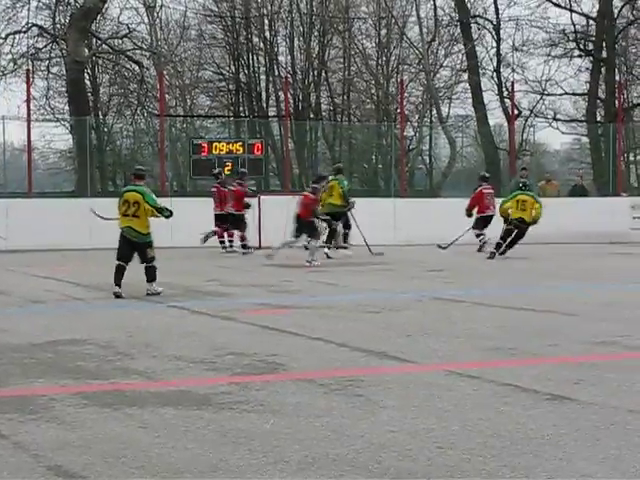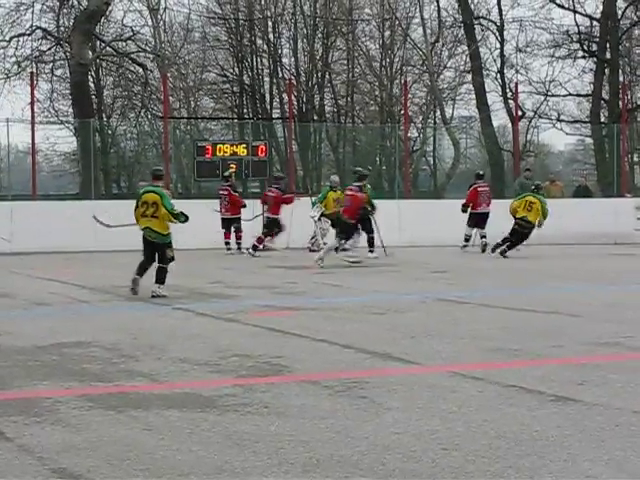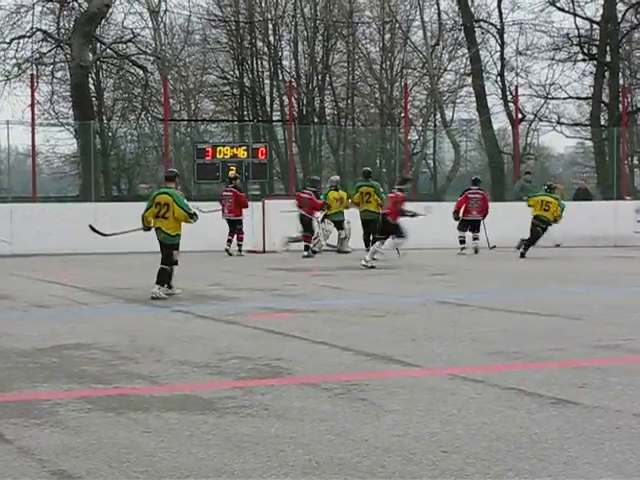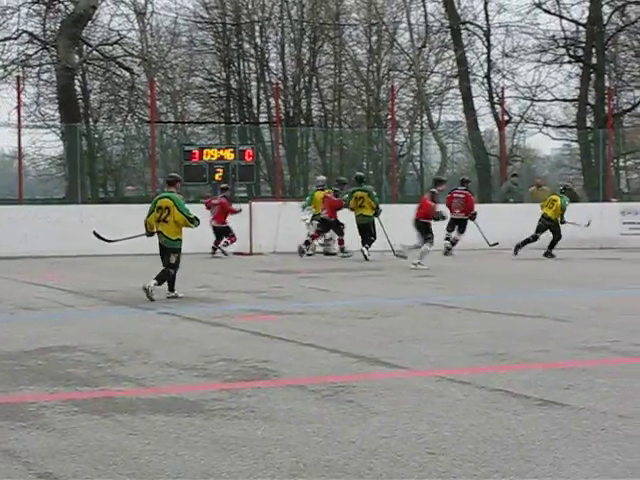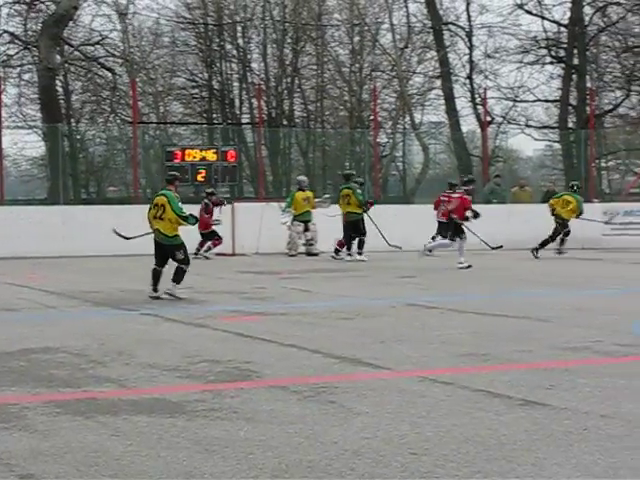
dt=0.2s
person 1, frame 1
left shoulder: (124, 192)
right shoulder: (145, 192)
right elbow: (154, 207)
right wrist: (167, 212)
left hip: (126, 232)
right hip: (142, 233)
left knee: (122, 260)
right knee: (149, 260)
left ankle: (117, 288)
right ankle: (151, 287)
person 1, frame 2
left shoulder: (143, 192)
right shoulder: (163, 193)
left elbow: (137, 213)
right elbow: (170, 213)
left wrist: (142, 222)
right wrist: (182, 218)
left hip: (147, 233)
right hip: (161, 233)
left knee: (148, 259)
right knee: (163, 262)
left ankle: (137, 277)
right ankle: (157, 289)
person 1, frame 3
left shoulder: (156, 194)
right shoulder: (176, 194)
left elbow: (147, 214)
right elbow: (186, 214)
left wrist: (146, 225)
right wrist: (194, 217)
left hip: (160, 233)
right hip: (172, 234)
left knee: (168, 261)
right knee: (167, 263)
left ankle: (169, 288)
right ankle: (156, 290)
person 1, frame 4
left shoulder: (158, 198)
right shoulder: (177, 199)
left elbow: (150, 219)
right elbow: (186, 218)
left wrist: (149, 231)
right wrist: (195, 221)
left hip: (162, 237)
right hip: (173, 239)
left knee: (170, 265)
right knee: (170, 268)
left ankle: (171, 291)
right ankle: (151, 285)
person 1, frame 5
left shoulder: (157, 196)
right shoulder: (172, 196)
left elbow: (150, 215)
right elbow: (179, 216)
left wrist: (155, 227)
right wrist: (192, 219)
left hip: (158, 235)
right hip: (170, 236)
left knee: (159, 263)
right knee: (184, 262)
left ankle: (154, 291)
right ankle: (173, 287)
